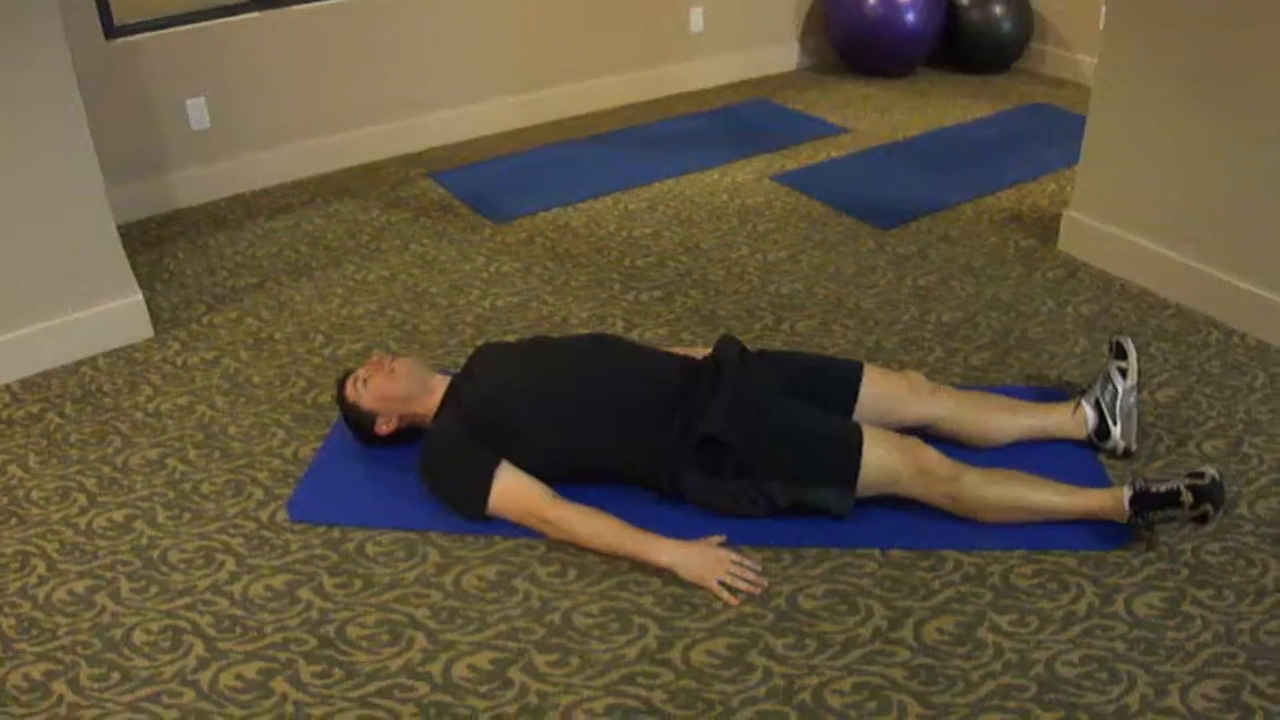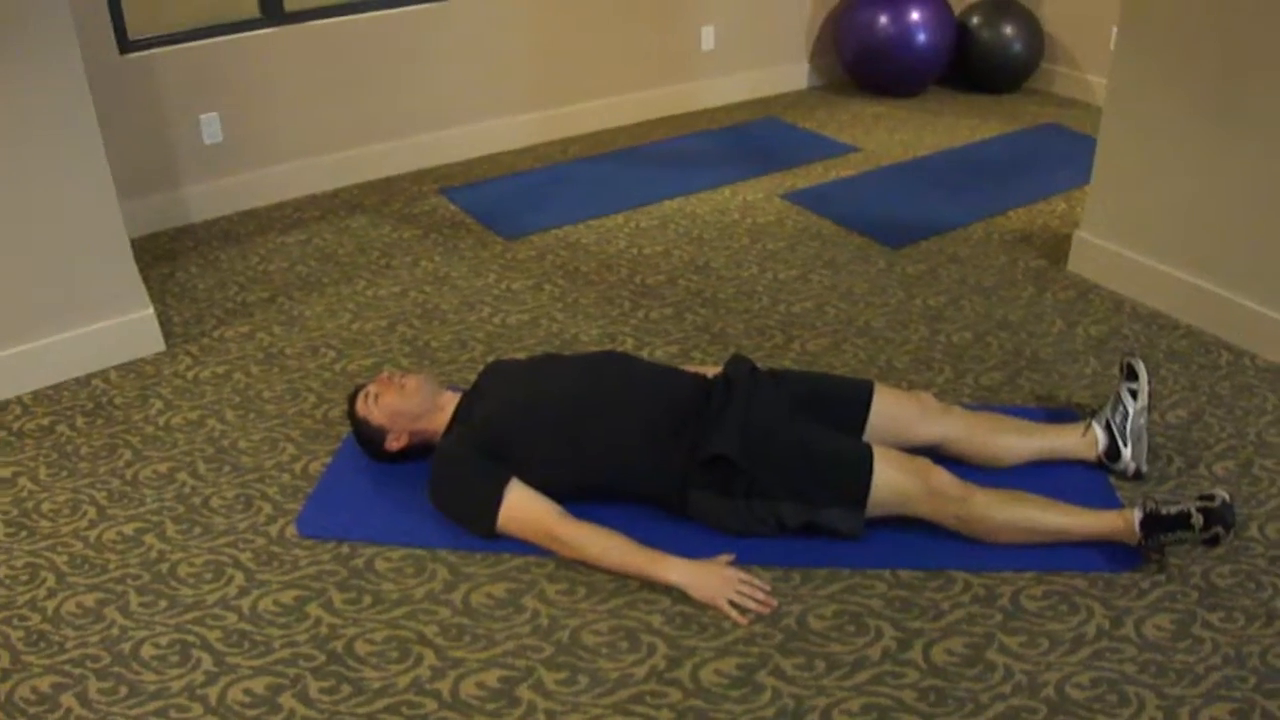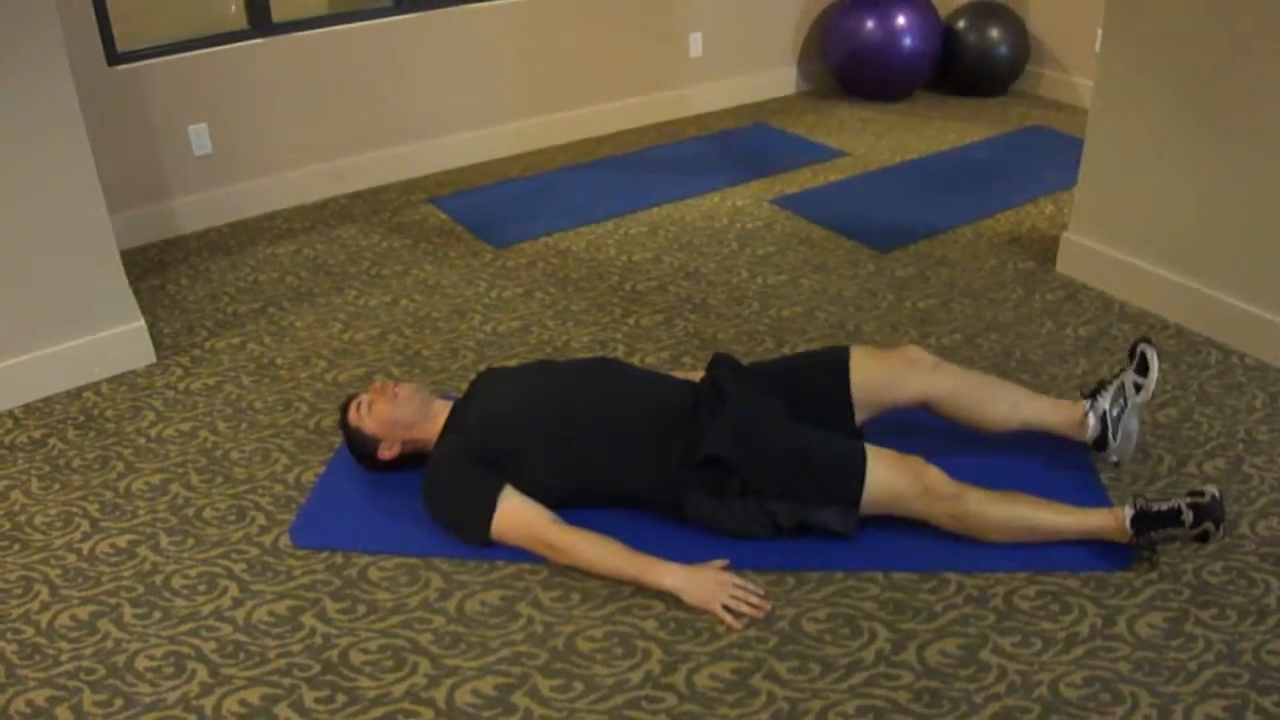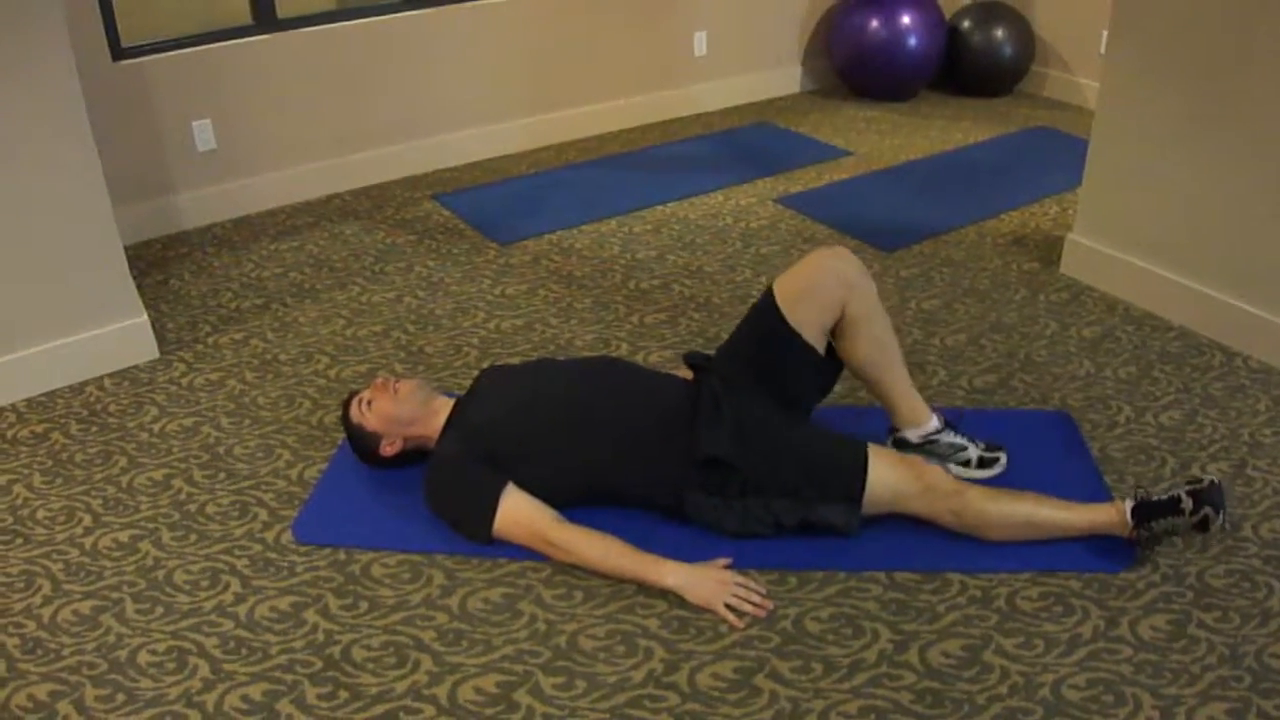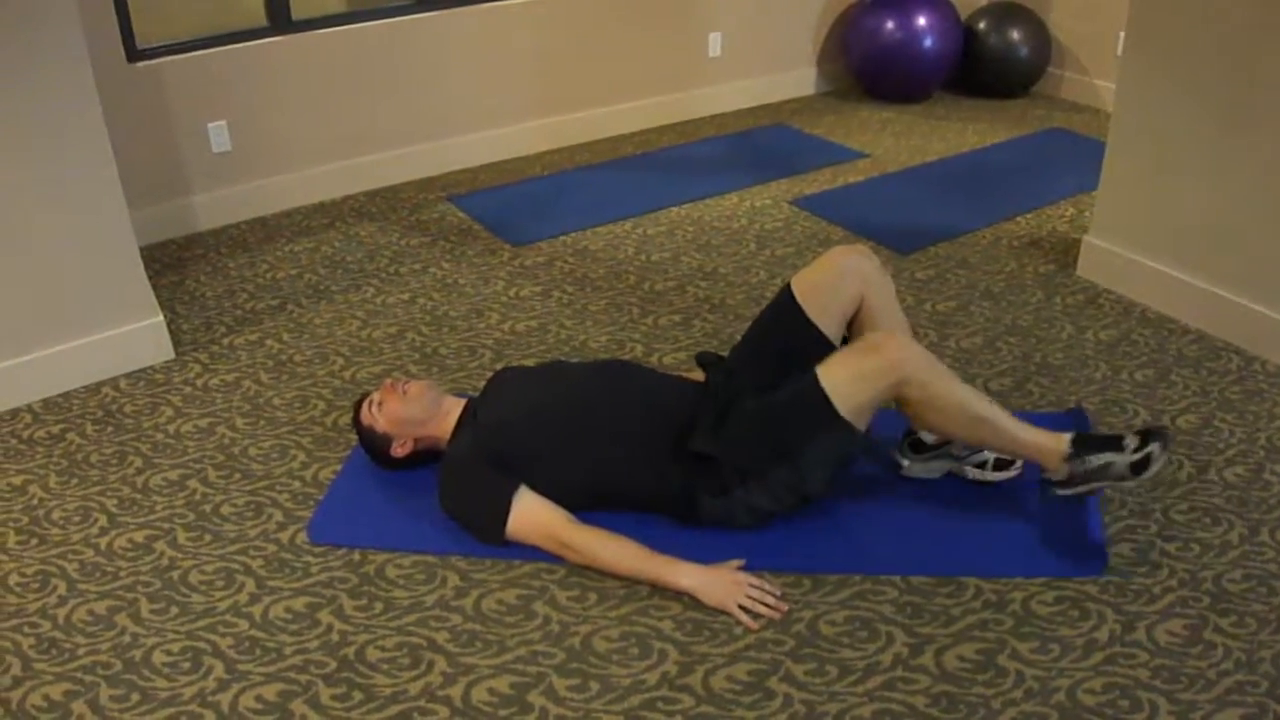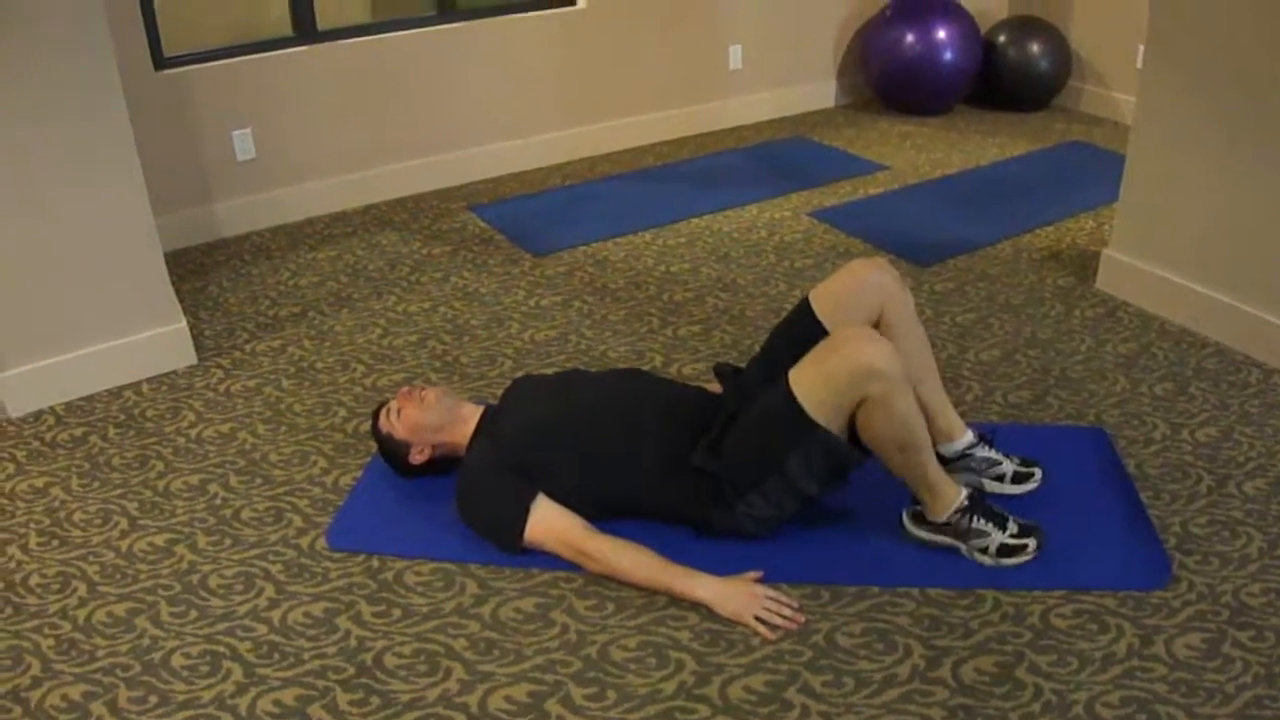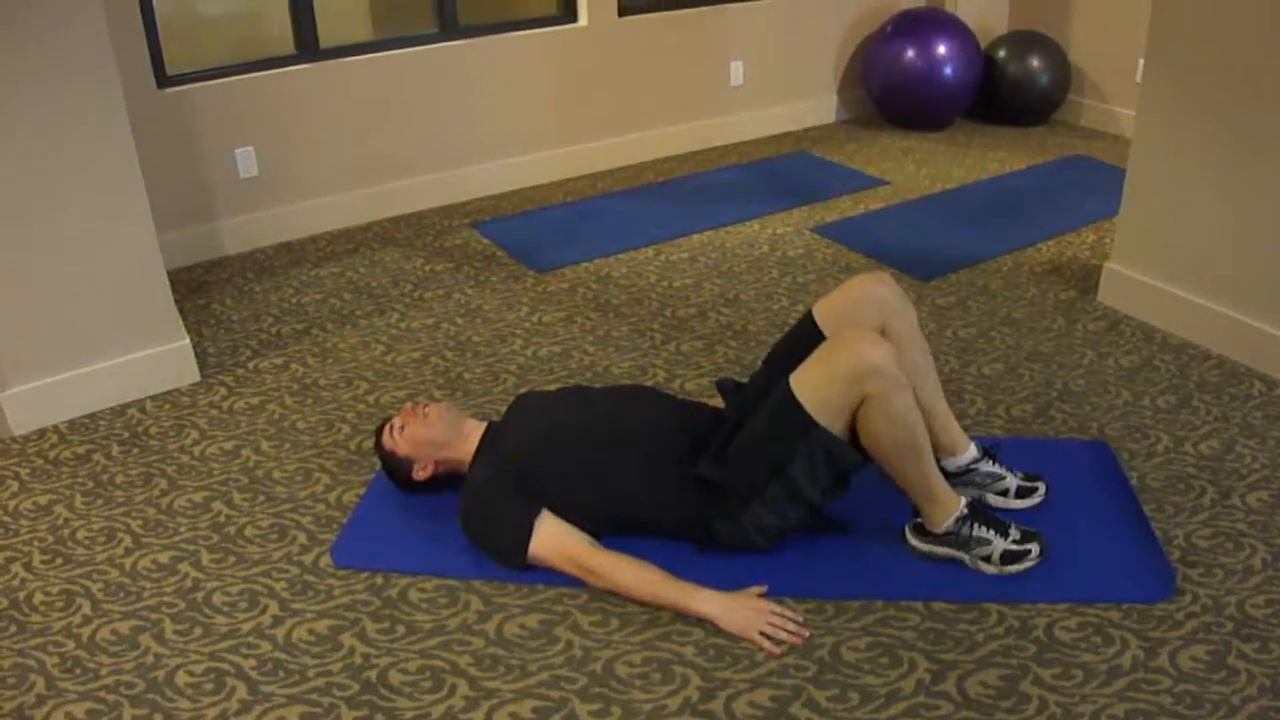
dt=0.7s
person 1, frame 1
left shoulder: (484, 364)
right shoulder: (450, 452)
right elbow: (546, 510)
left wrist: (685, 351)
right wrist: (673, 554)
left hip: (710, 376)
right hip: (707, 444)
left knee: (914, 392)
right knee: (919, 467)
left ankle: (1090, 416)
right ankle: (1126, 504)
person 1, frame 2
left shoulder: (495, 381)
right shoulder: (460, 469)
right elbow: (556, 528)
left wrist: (694, 367)
right wrist: (683, 573)
left hip: (720, 394)
right hip: (716, 463)
left knee: (924, 413)
right knee: (927, 486)
left ankle: (1098, 441)
right ankle: (1136, 526)
person 1, frame 3
left shoulder: (488, 386)
right shoulder: (452, 479)
right elbow: (554, 537)
left wrist: (690, 377)
right wrist: (676, 579)
left hip: (713, 400)
right hip: (710, 471)
left knee: (911, 364)
right knee: (922, 487)
left ankle: (1088, 422)
right ankle: (1128, 522)
person 1, frame 4
left shoulder: (494, 385)
right shoulder: (455, 475)
right elbow: (554, 535)
left wrist: (693, 376)
right wrist: (679, 577)
left hip: (714, 394)
right hip: (717, 473)
left knee: (835, 271)
right knee: (923, 490)
left ankle: (920, 431)
right ankle: (1124, 517)
person 1, frame 5
left shoulder: (506, 384)
right shoulder: (467, 477)
right elbow: (567, 536)
left wrist: (698, 378)
right wrist: (692, 578)
left hip: (721, 397)
right hip: (726, 475)
left knee: (852, 265)
right knee: (895, 352)
left ankle: (935, 441)
right ankle: (1058, 457)
person 1, frame 6
left shoulder: (523, 395)
right shoulder: (484, 483)
right elbow: (582, 544)
left wrist: (721, 390)
right wrist: (709, 589)
left hip: (729, 406)
right hip: (733, 486)
left knee: (874, 278)
right knee: (867, 357)
left ankle: (956, 448)
right ankle: (944, 508)
person 1, frame 7
left shoulder: (525, 411)
right shoulder: (487, 499)
right elbow: (587, 561)
left wrist: (722, 404)
right wrist: (714, 605)
left hip: (728, 424)
right hip: (736, 500)
left knee: (875, 294)
right knee: (865, 358)
left ankle: (960, 461)
right ankle: (944, 518)
